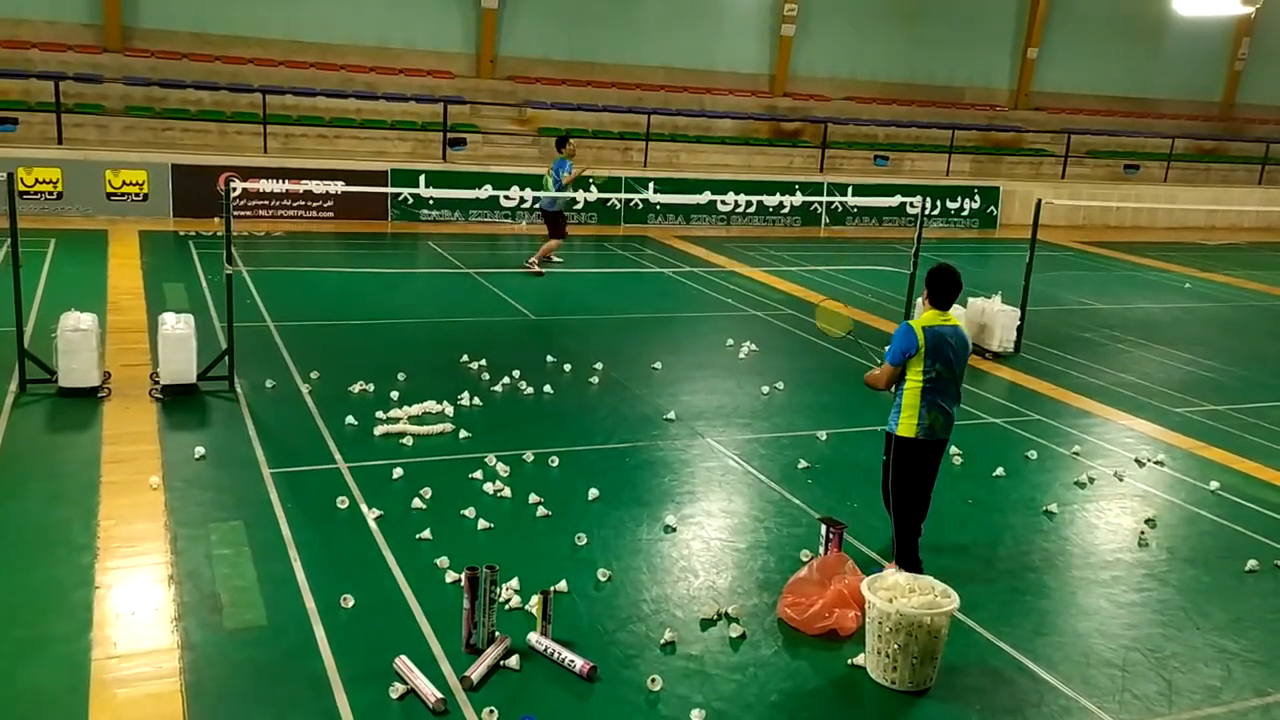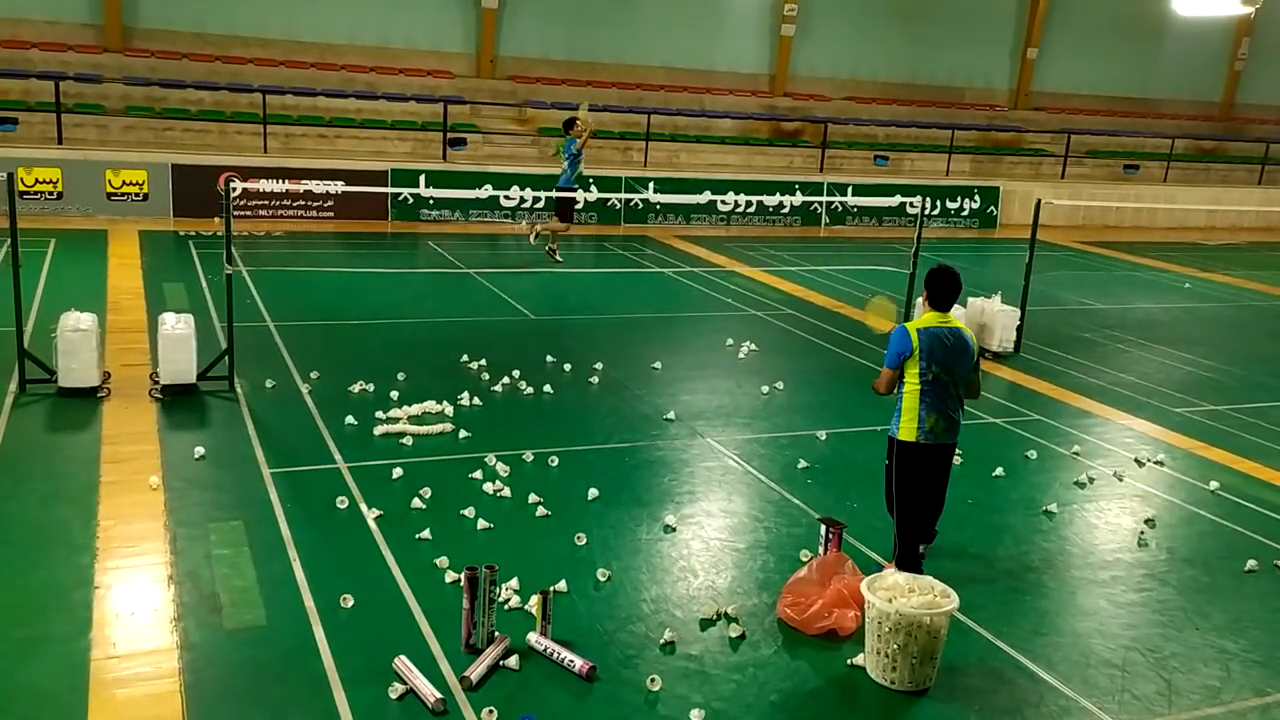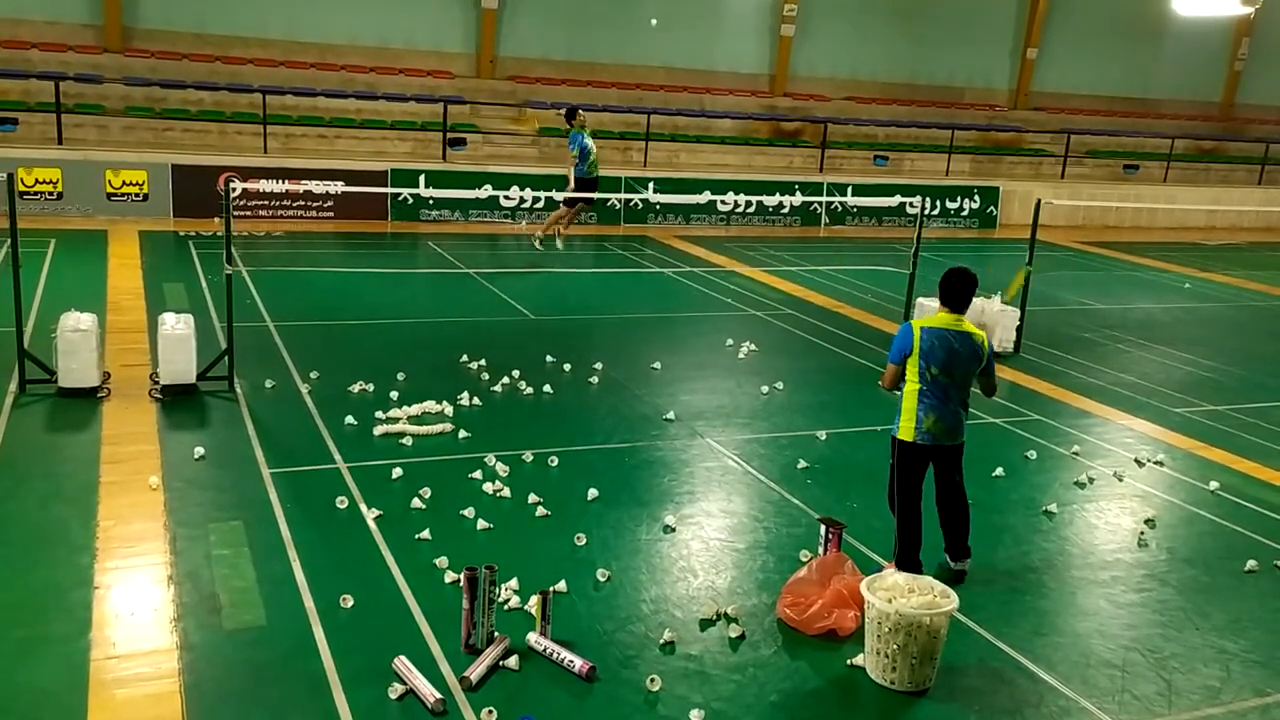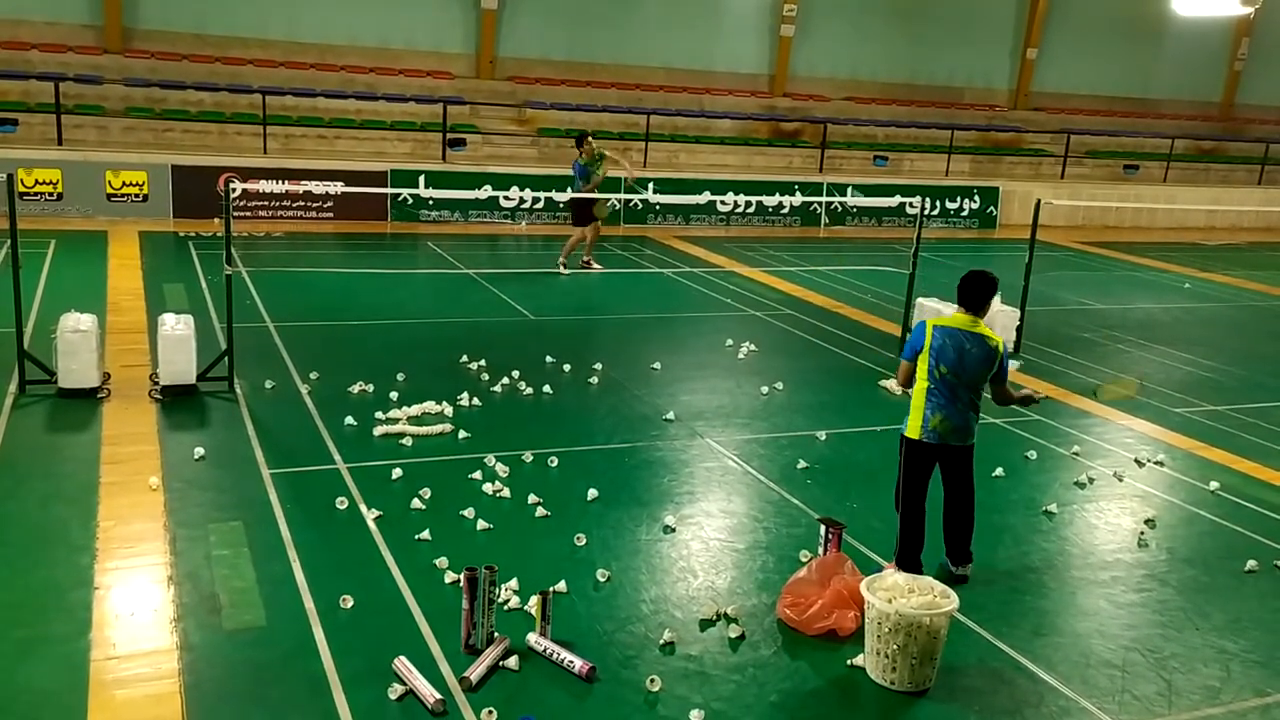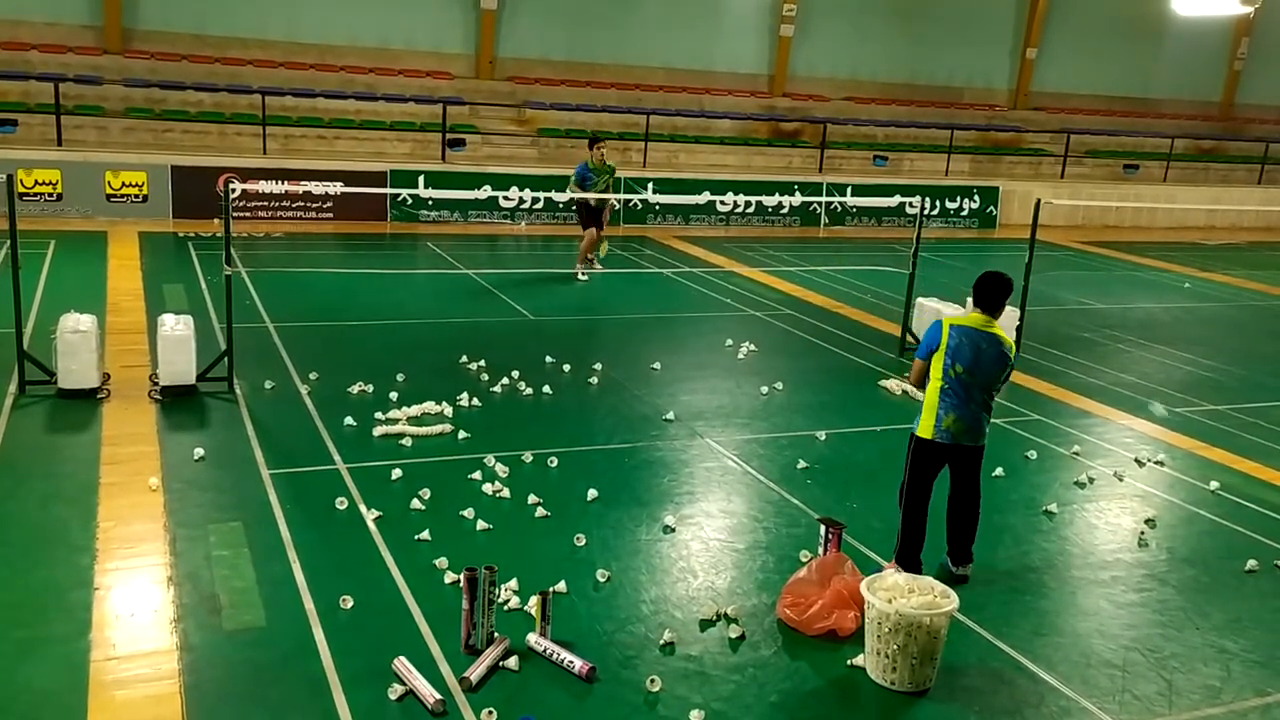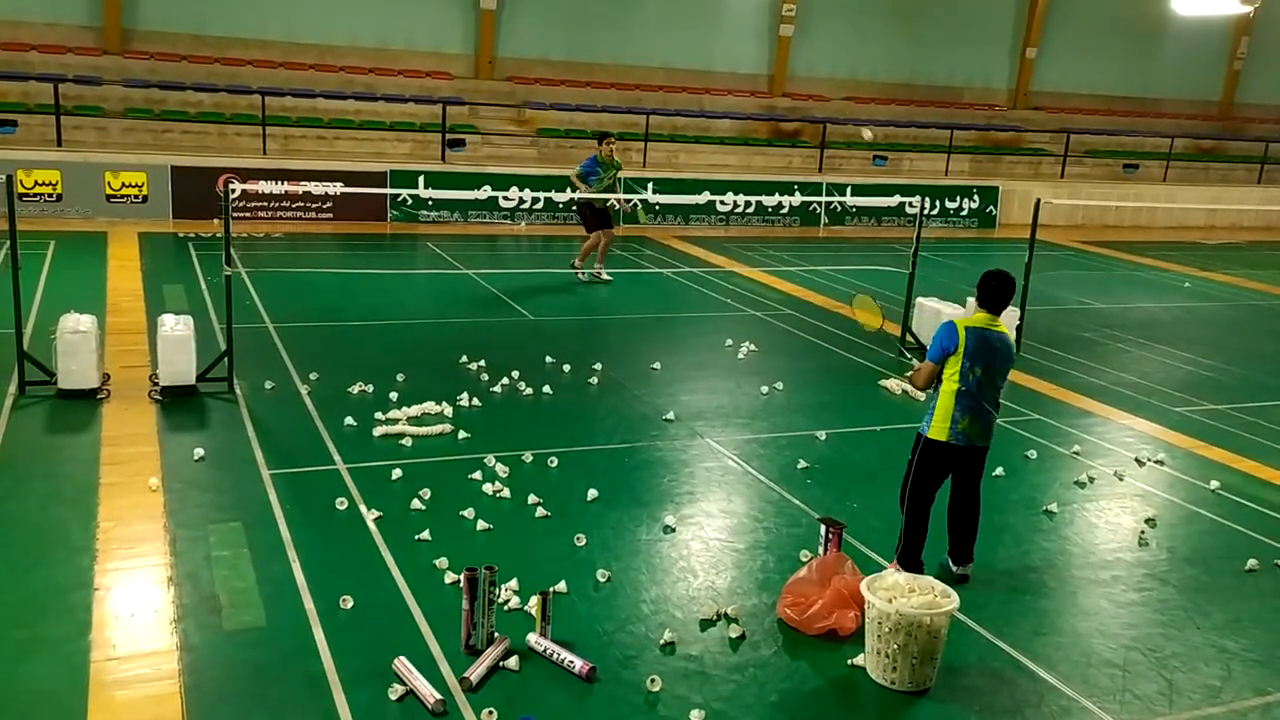
dt=0.2s
person 1, frame 1
left shoulder: (911, 331)
right shoulder: (961, 334)
left elbow: (884, 382)
left wrist: (869, 377)
left hip: (909, 427)
right hip: (942, 427)
left knee: (897, 494)
right knee: (922, 488)
left ankle: (907, 566)
right ankle: (909, 538)
person 1, frame 2
left shoulder: (907, 334)
right shoulder: (966, 337)
left elbow: (885, 387)
right elbow: (974, 392)
left wrist: (878, 382)
left hip: (911, 432)
right hip: (948, 431)
left knee: (902, 498)
right knee: (934, 491)
left ankle: (907, 568)
right ankle: (922, 539)
person 1, frame 3
left shoulder: (913, 331)
right shoulder: (979, 340)
left elbow: (889, 382)
right elbow: (990, 390)
left hip: (914, 432)
right hip: (953, 432)
left knee: (905, 499)
right knee: (953, 493)
left ankle: (907, 568)
right ankle: (958, 557)
person 1, frame 4
left shoulder: (927, 329)
right shoulder: (995, 345)
left elbow: (902, 380)
right elbow: (1002, 398)
right wrist: (1025, 396)
left hip: (922, 431)
right hip: (963, 434)
left knee: (911, 500)
right knee: (960, 498)
left ankle: (907, 567)
right ankle: (959, 562)
person 1, frame 5
left shoulder: (943, 329)
right shoulder: (1006, 348)
left elbow: (915, 378)
left hip: (933, 430)
right hip: (973, 436)
left knee: (915, 498)
right knee: (965, 498)
left ankle: (907, 566)
right ankle: (960, 562)
person 1, frame 6
left shoulder: (954, 330)
right shoulder: (1008, 343)
left elbow: (923, 381)
left wrist: (915, 375)
left hip: (942, 432)
right hip: (980, 435)
left knee: (916, 497)
right knee: (967, 497)
left ankle: (908, 567)
right ankle: (961, 561)
